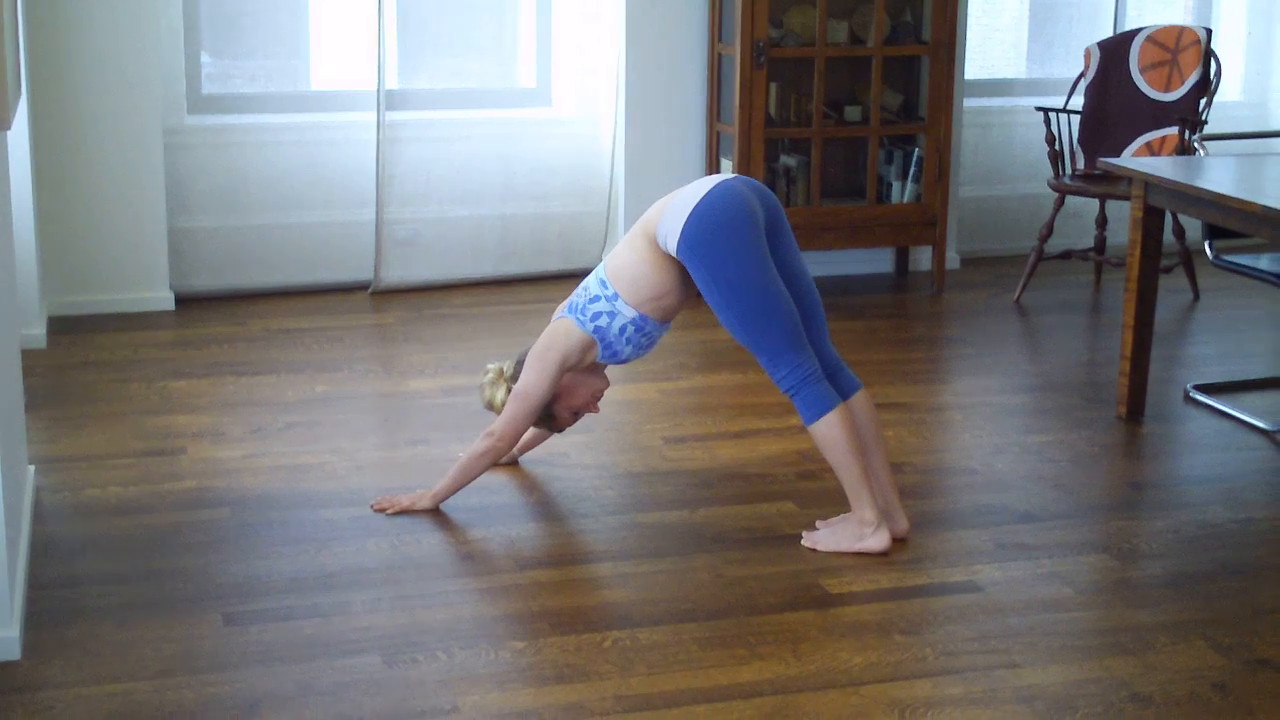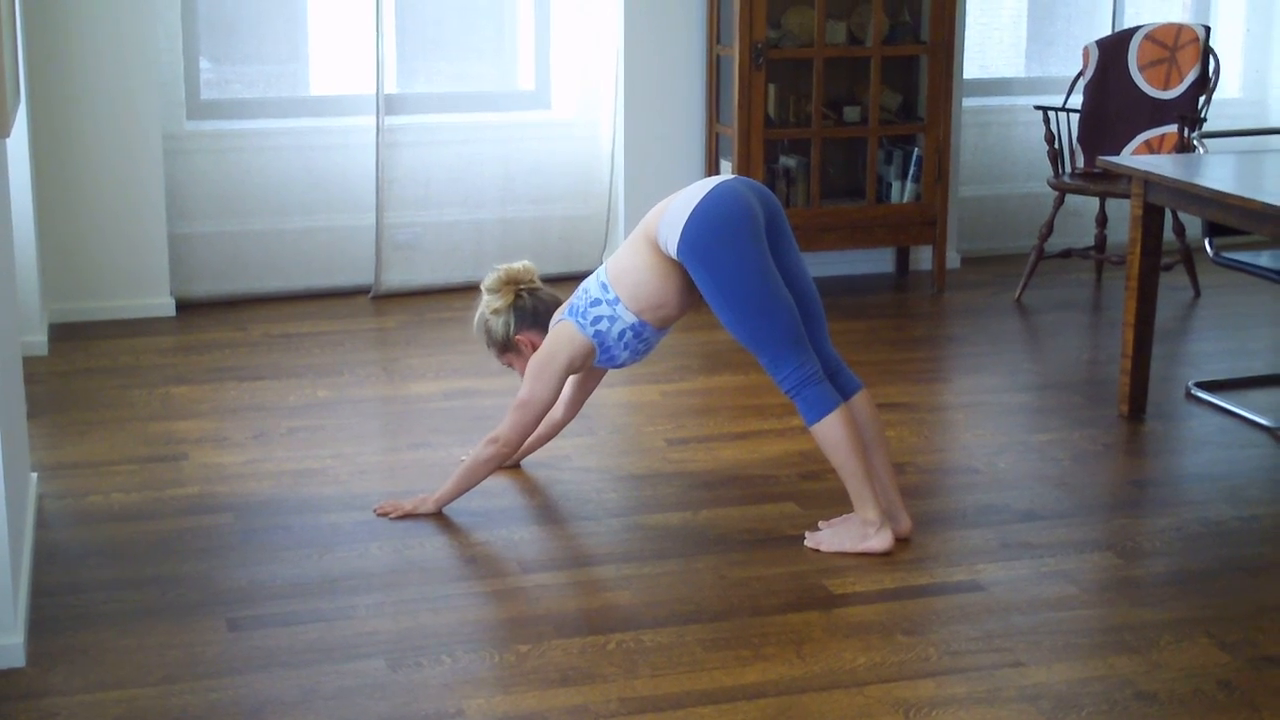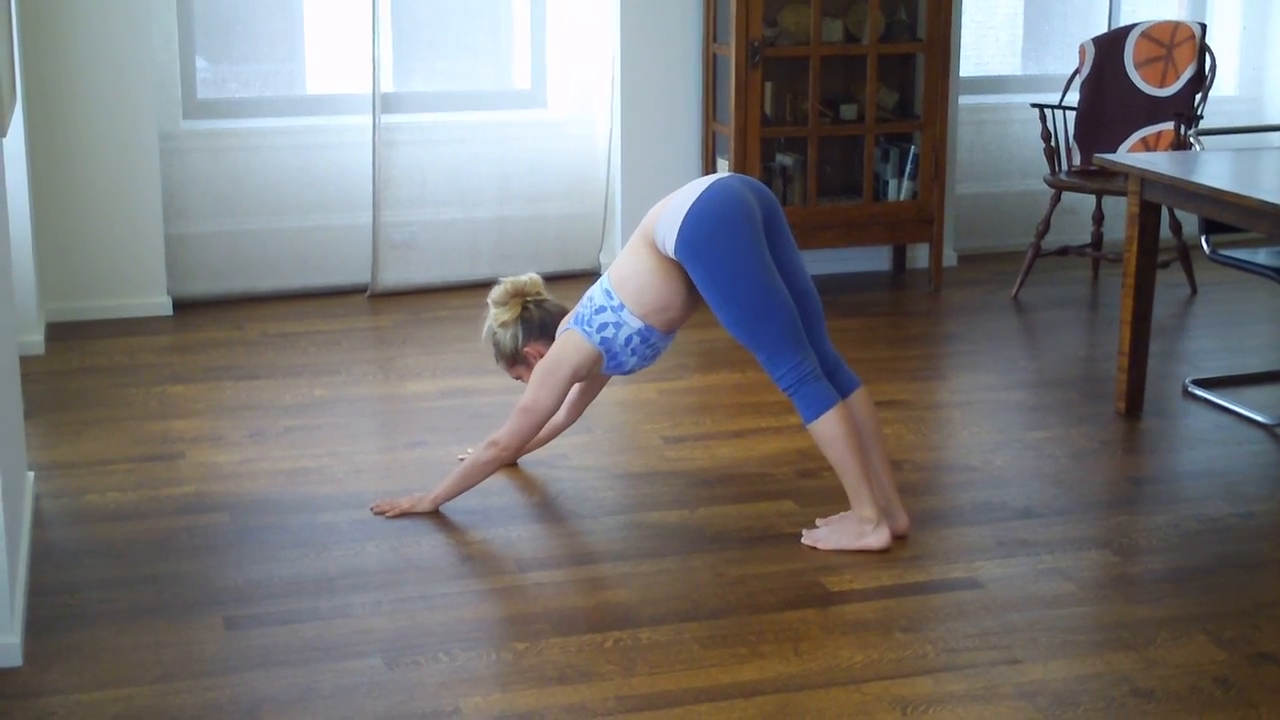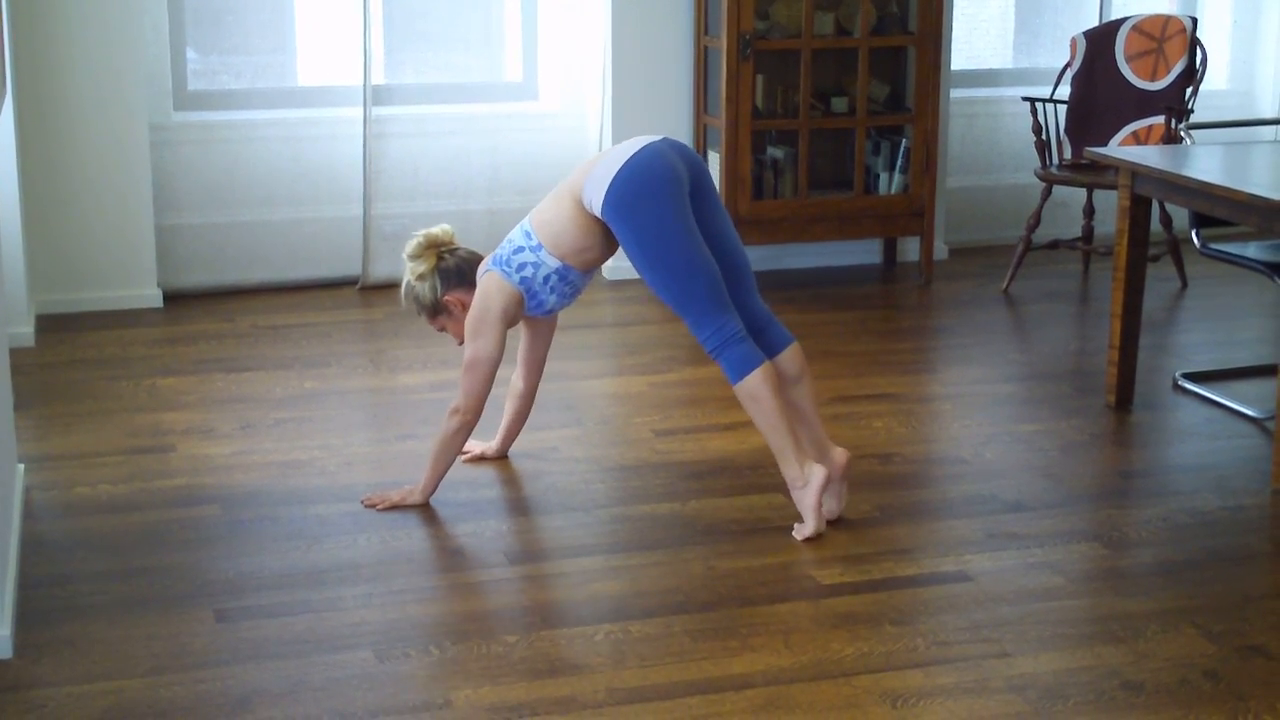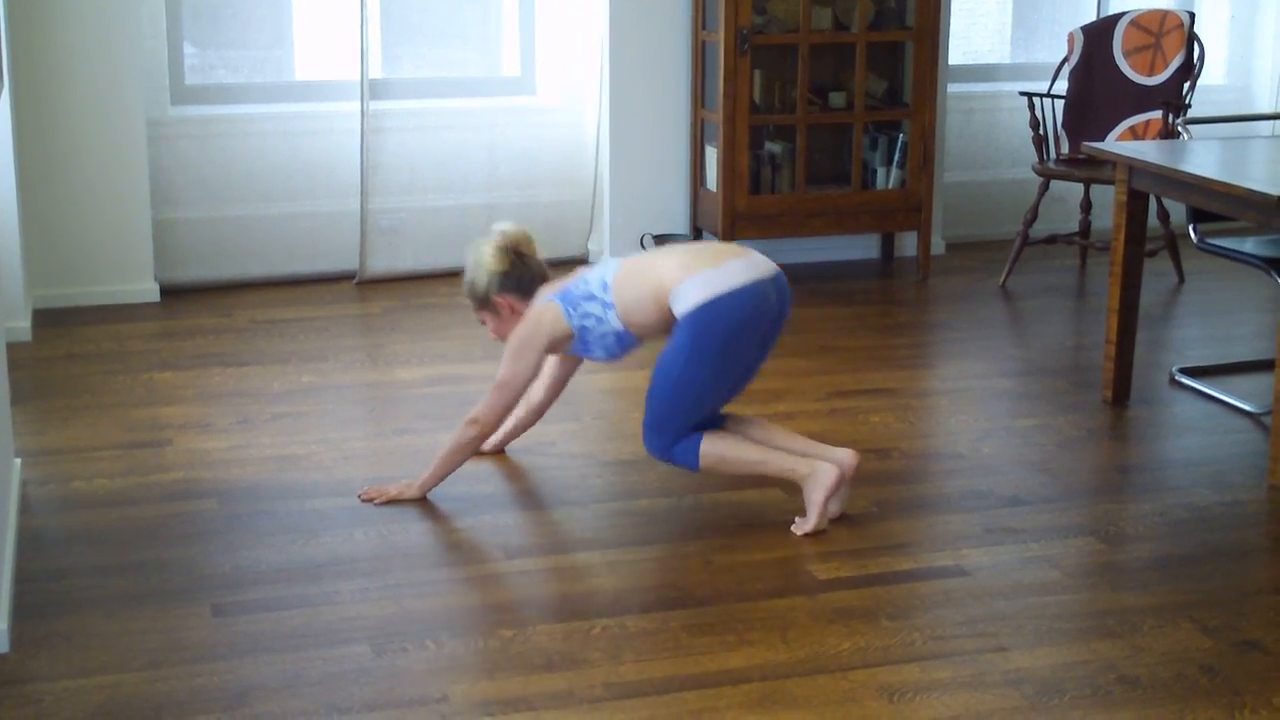
dt=1s
person 1, frame 1
left shoulder: (557, 346)
right shoulder: (584, 337)
left elbow: (497, 436)
left wrist: (430, 496)
right wrist: (516, 451)
left hip: (709, 224)
right hip: (735, 200)
left knee: (799, 374)
right knee: (820, 362)
left ankle: (869, 523)
right ankle: (887, 509)
person 1, frame 2
left shoulder: (561, 344)
right shoulder: (586, 330)
left elbow: (503, 440)
right elbow: (564, 407)
left wrist: (434, 500)
right wrist: (514, 456)
left hip: (710, 226)
right hip: (735, 201)
left knee: (800, 376)
right knee: (821, 362)
left ankle: (872, 524)
right ankle: (891, 510)
person 1, frame 3
left shoulder: (567, 352)
right shoulder: (593, 336)
left elbow: (502, 443)
right elbow: (570, 409)
left wrist: (431, 498)
right wrist: (512, 453)
left hip: (708, 224)
right hip: (733, 200)
left knee: (798, 373)
right knee: (819, 359)
left ankle: (869, 521)
right ankle: (888, 506)
person 1, frame 4
left shoulder: (491, 297)
right shoulder: (523, 285)
left elbow: (463, 411)
right elbow: (527, 376)
left wrist: (422, 490)
right wrist: (500, 445)
left hip: (634, 184)
right hip: (664, 158)
left knee: (722, 334)
right knee: (749, 315)
left ankle: (802, 473)
right ankle: (822, 452)
person 1, frame 5
left shoulder: (545, 318)
right shoulder: (567, 300)
left elbow: (483, 420)
right elbow: (548, 386)
left wrist: (421, 484)
right wrist: (498, 440)
left hip: (726, 305)
right hip: (765, 283)
left knee: (669, 440)
right knee: (696, 417)
left ankle: (815, 472)
right ankle: (826, 456)
